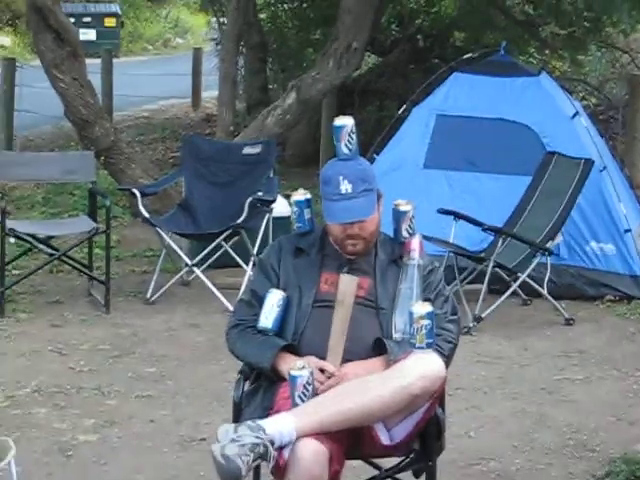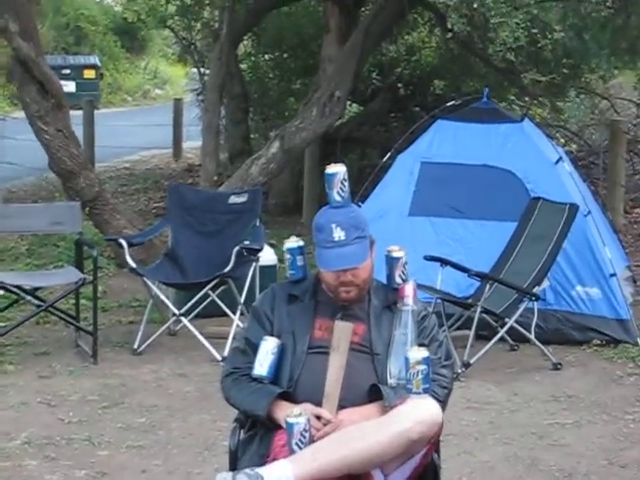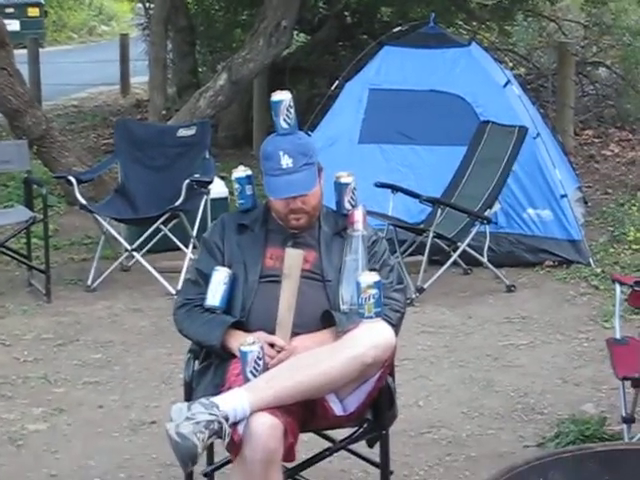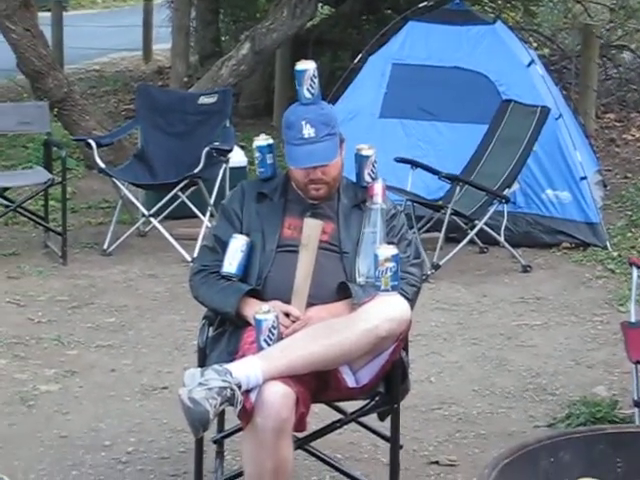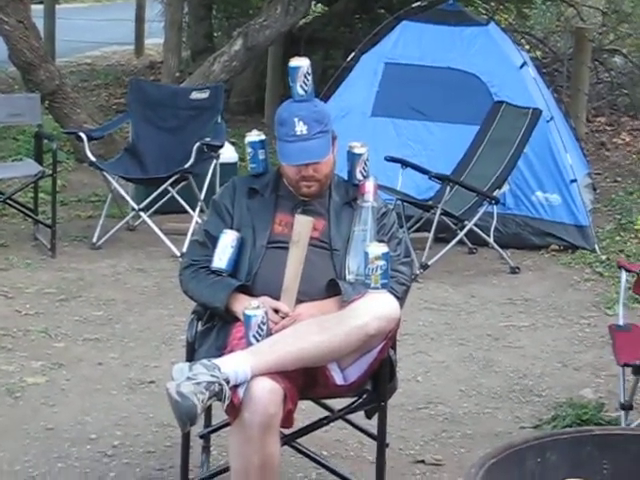
dt=1s
person 1, frame 1
right shoulder: (288, 254)
left elbow: (444, 336)
right elbow: (241, 329)
left wrist: (373, 368)
right wrist: (286, 363)
left hip: (384, 403)
left knee: (428, 369)
left ankle: (266, 432)
person 1, frame 2
right shoulder: (280, 301)
left elbow: (439, 380)
right elbow: (236, 376)
left wrist: (368, 414)
right wrist: (284, 411)
left hip: (380, 445)
left knee: (426, 413)
person 1, frame 3
right shoulder: (231, 231)
left elbow: (390, 307)
right elbow: (188, 308)
left wrist: (320, 341)
right wrist: (238, 340)
left hip: (337, 376)
right hip: (257, 370)
left knee: (378, 338)
right knee: (261, 432)
left ankle: (220, 410)
person 1, frame 4
right shoulder: (250, 200)
left elbow: (407, 281)
right elbow: (204, 275)
left wrist: (337, 312)
right wrist: (251, 307)
left hip: (350, 351)
right hip: (268, 342)
left knee: (394, 312)
right knee: (272, 402)
left ankle: (233, 377)
person 1, frame 5
right shoulder: (241, 195)
left elbow: (397, 280)
right elbow: (194, 270)
left wrist: (325, 309)
right wrist: (240, 302)
left hip: (339, 348)
right hip: (257, 336)
left knee: (383, 309)
right knee: (261, 397)
left ankle: (221, 373)
